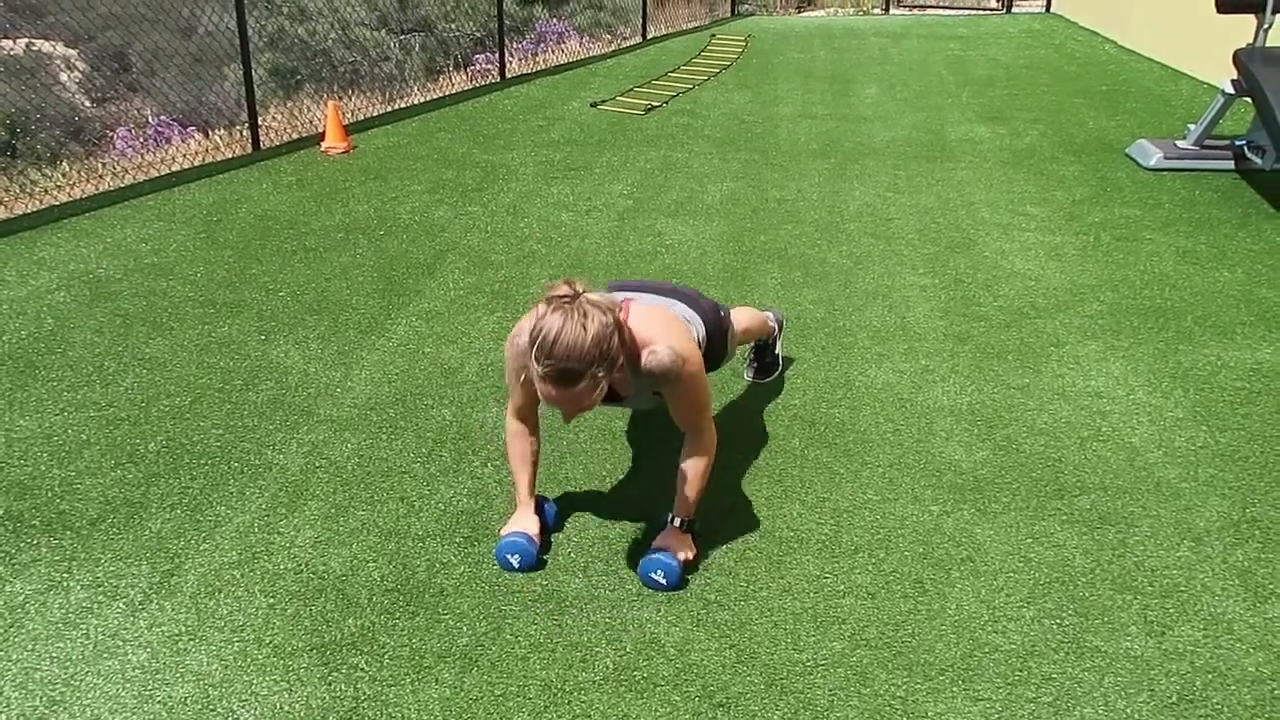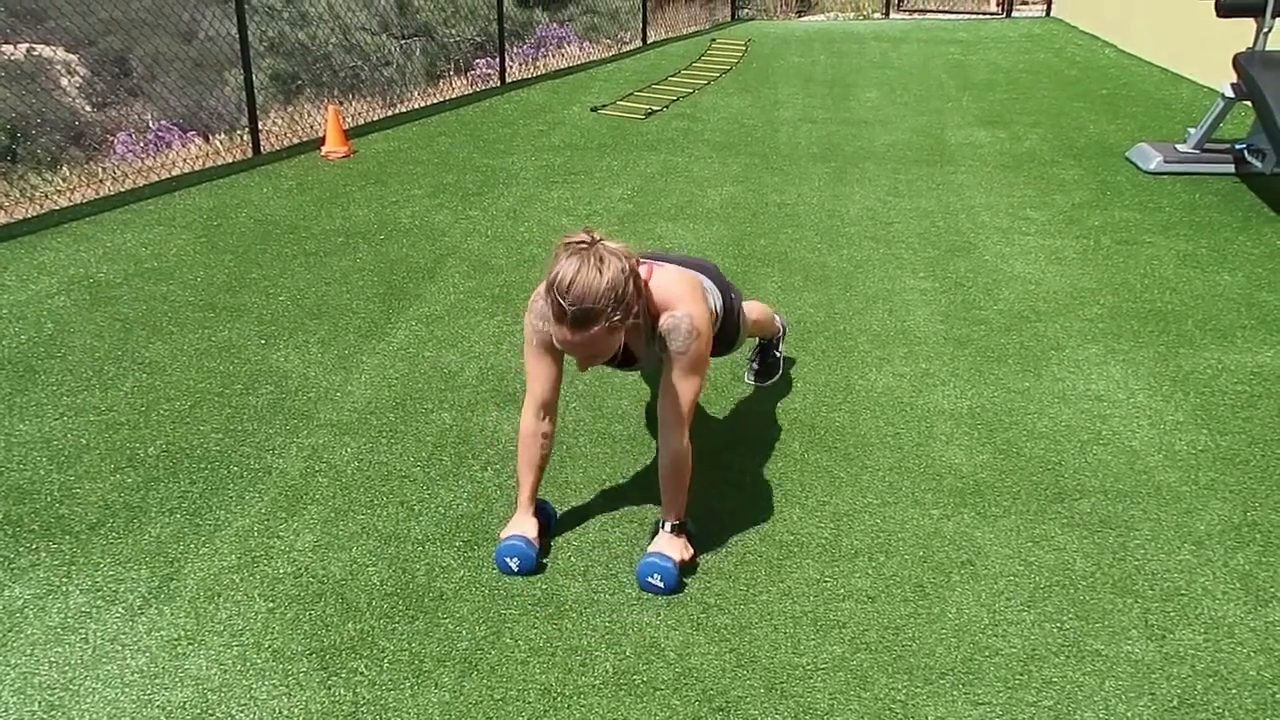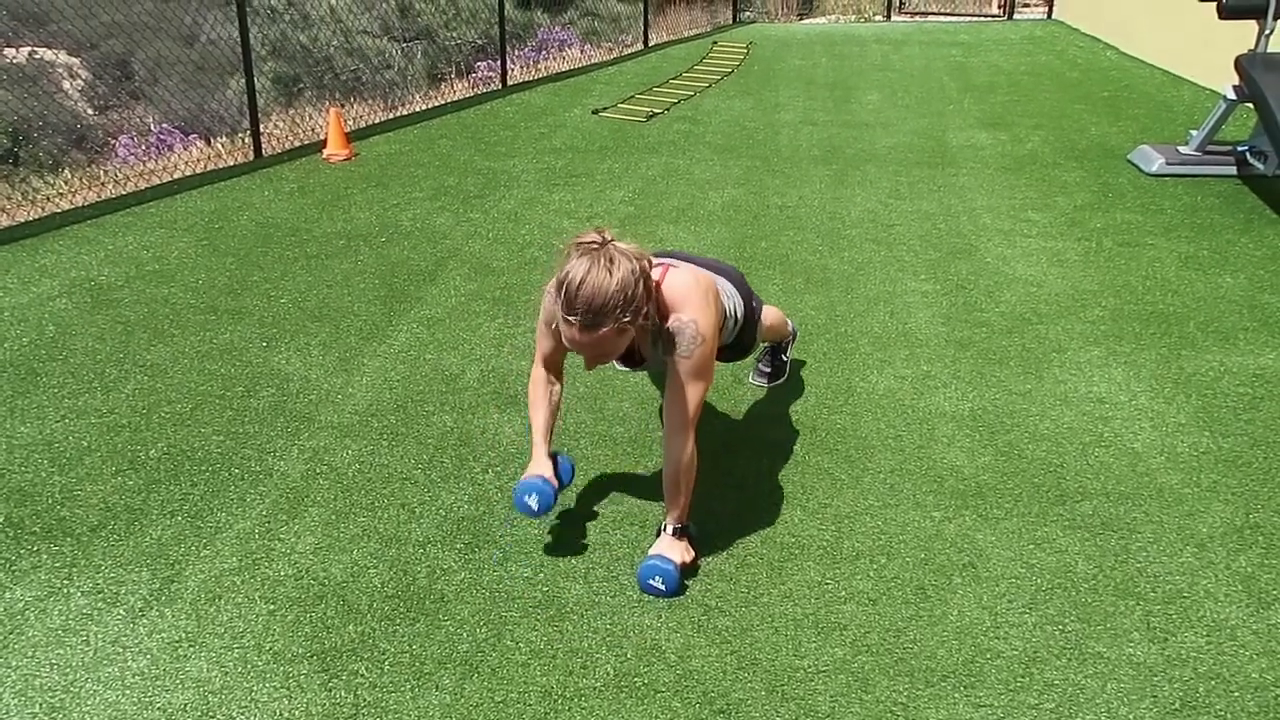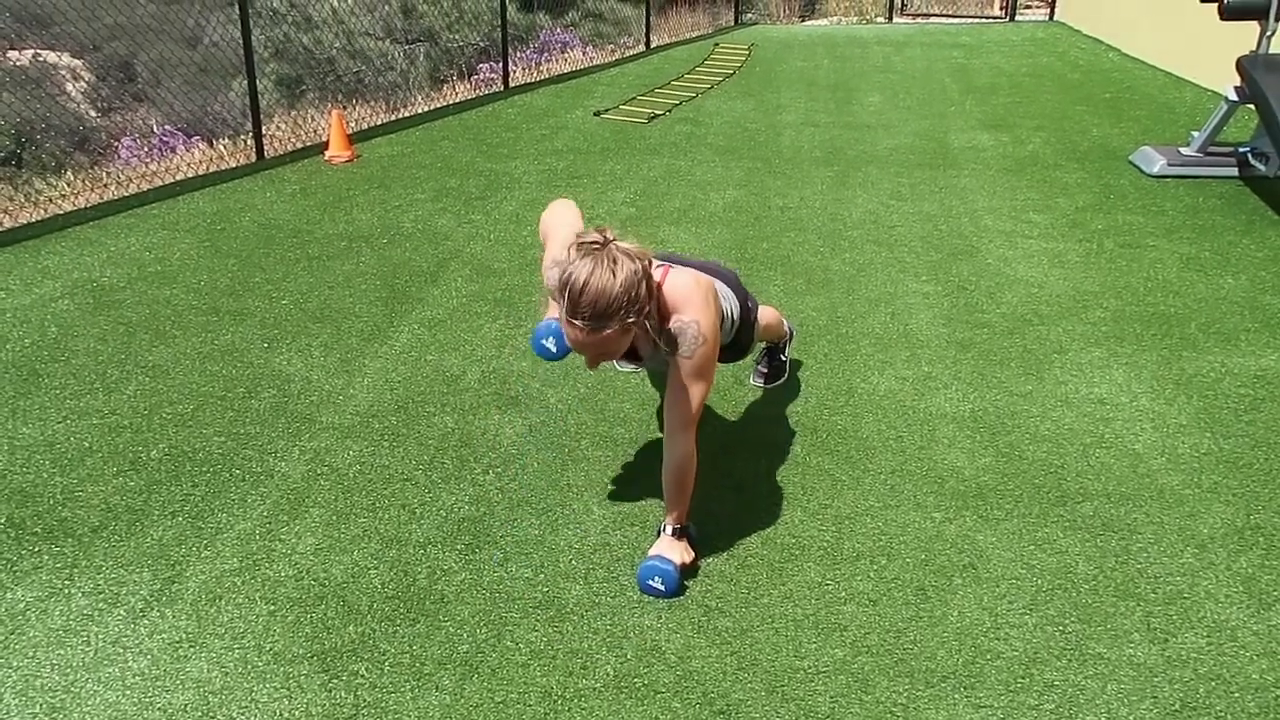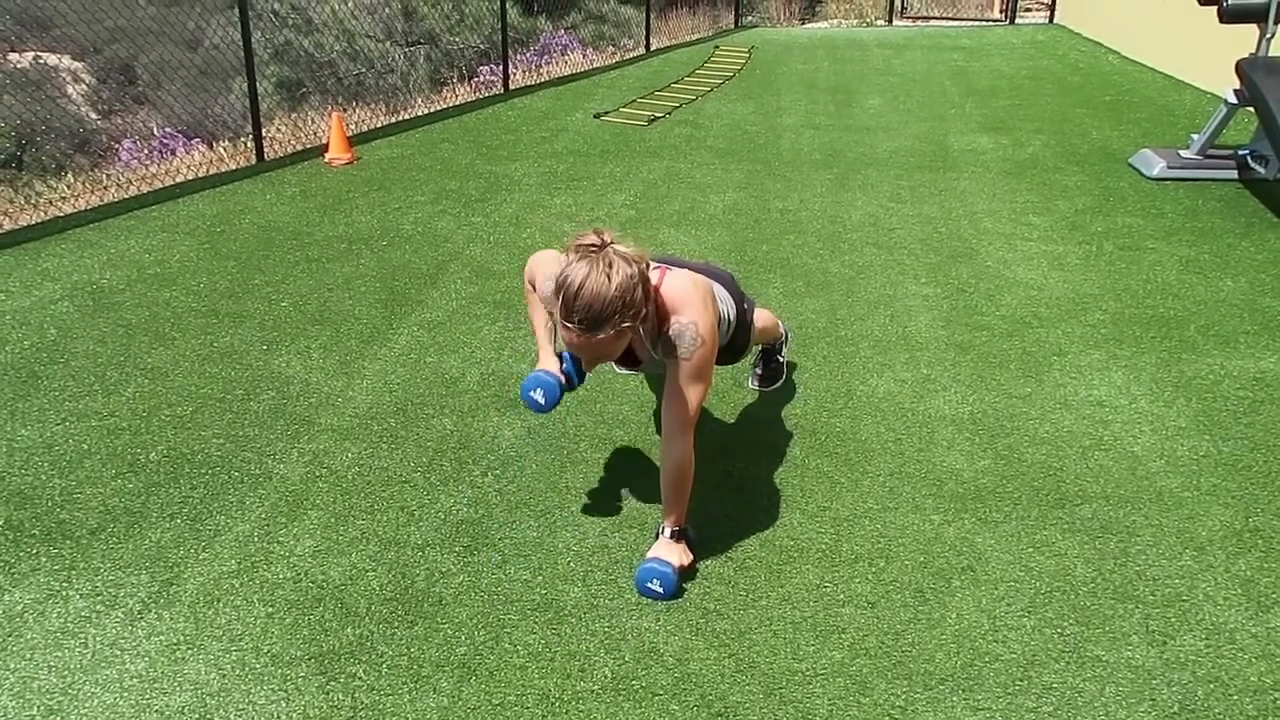
dt=0.3s
person 1, frame 1
left shoulder: (666, 354)
right shoulder: (528, 340)
left elbow: (701, 440)
right elbow: (519, 421)
left wrist: (680, 526)
right wrist: (525, 509)
left hip: (690, 314)
left knee: (732, 327)
left ankle: (768, 324)
person 1, frame 2
left shoulder: (680, 316)
right shoulder: (549, 305)
left elbow: (674, 433)
right elbow: (538, 414)
left wrist: (672, 529)
right wrist: (525, 511)
left hip: (708, 292)
left knee: (743, 321)
left ankle: (773, 329)
person 1, frame 3
left shoulder: (687, 319)
right shoulder: (566, 296)
left elbow: (679, 435)
right elbow: (544, 369)
left wrist: (674, 531)
right wrist: (540, 454)
left hip: (724, 296)
left knee: (759, 328)
left ankle: (782, 332)
person 1, frame 4
left shoulder: (689, 322)
right shoulder: (565, 276)
left elbow: (680, 437)
right elbow: (560, 208)
left wrist: (674, 532)
right wrist: (553, 310)
left hip: (724, 305)
left knee: (758, 326)
left ankle: (779, 334)
person 1, frame 5
left shoulder: (688, 324)
right shoulder: (559, 287)
left elbow: (677, 439)
right elbow: (534, 265)
left wrist: (672, 534)
right wrist: (547, 354)
left hip: (719, 302)
left knee: (751, 328)
left ankle: (775, 335)
